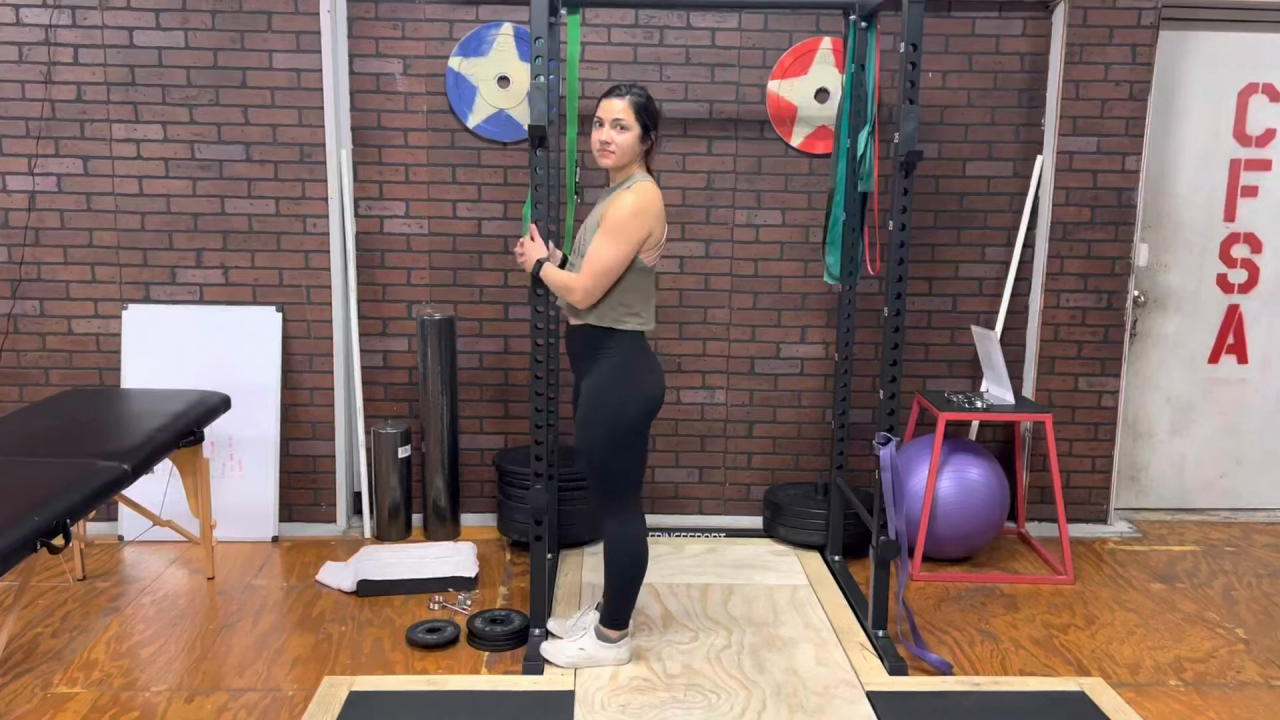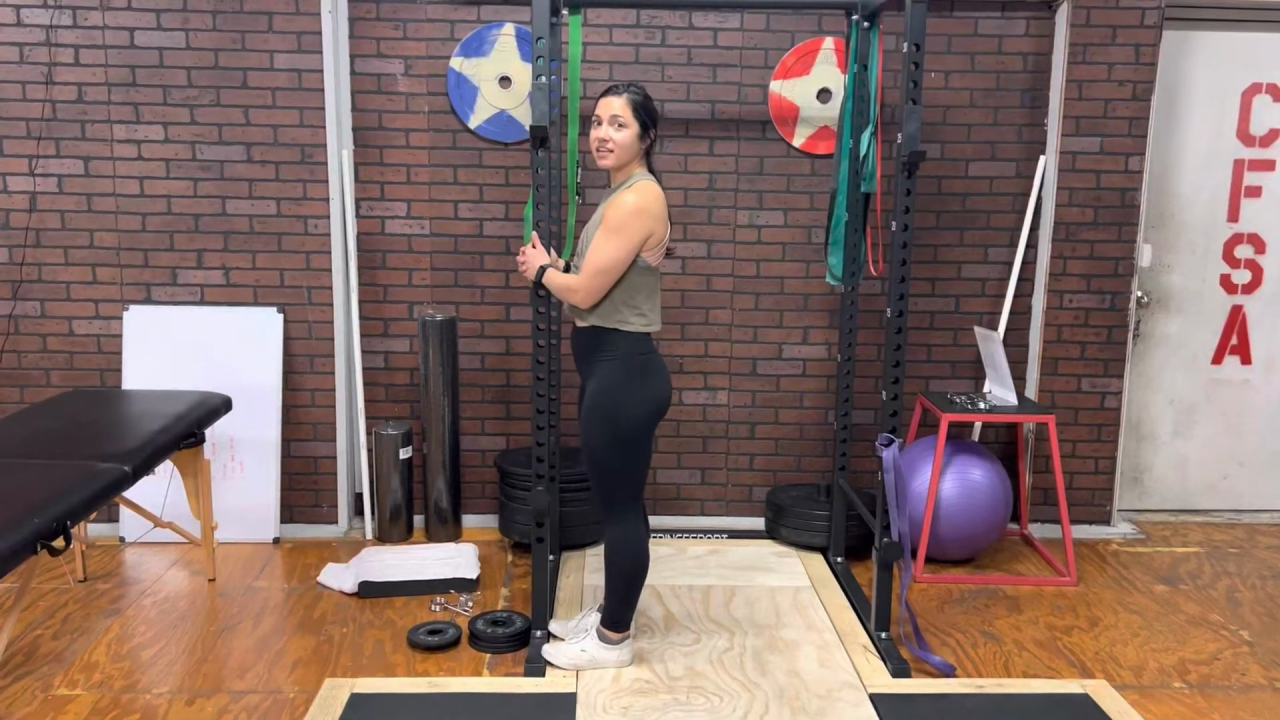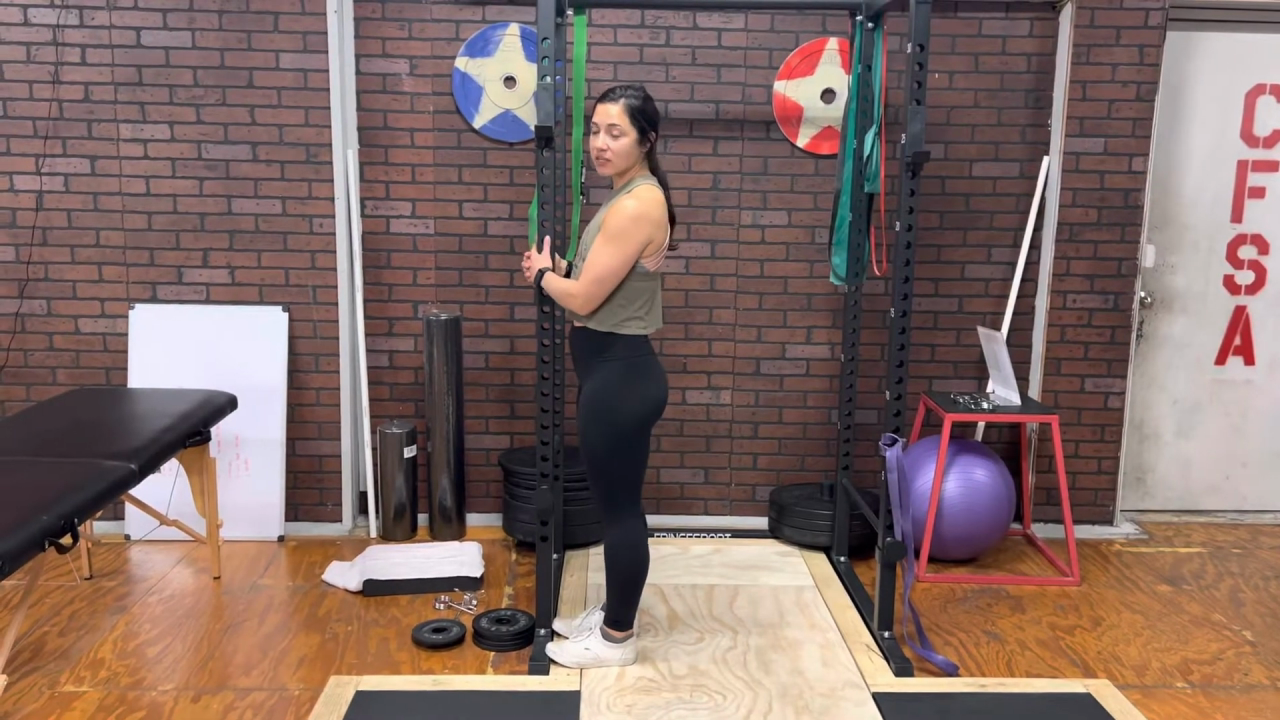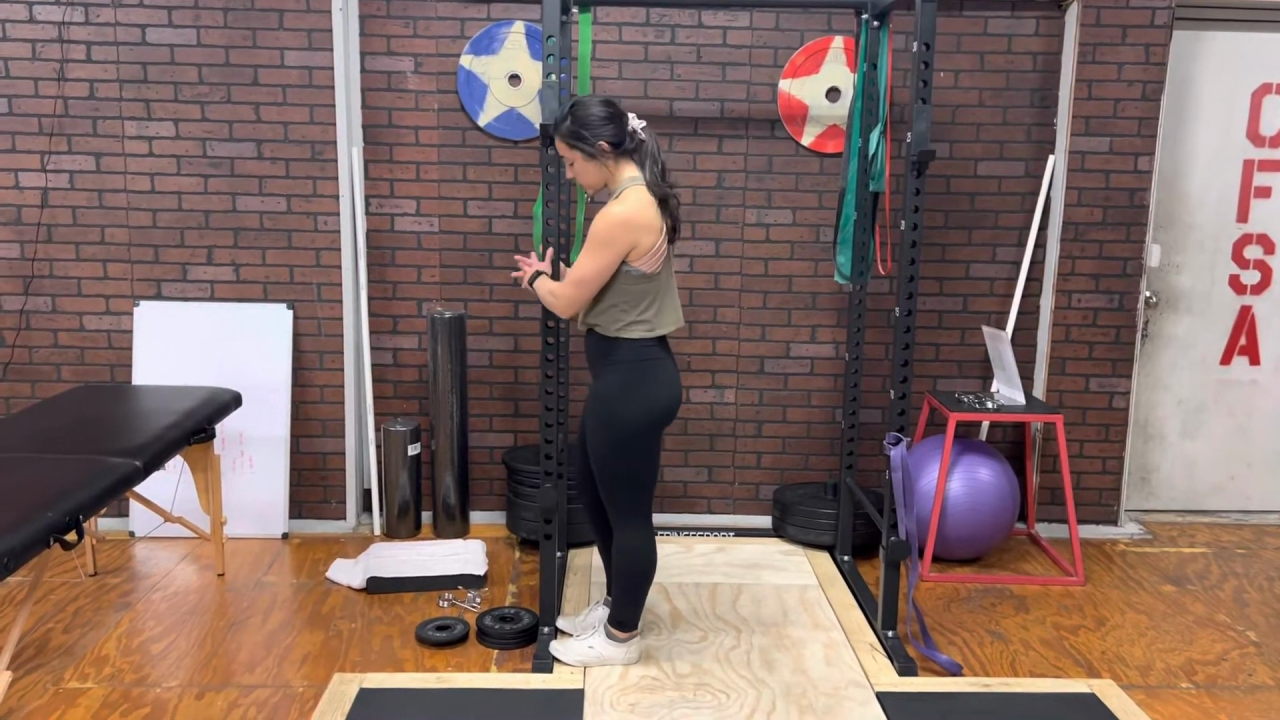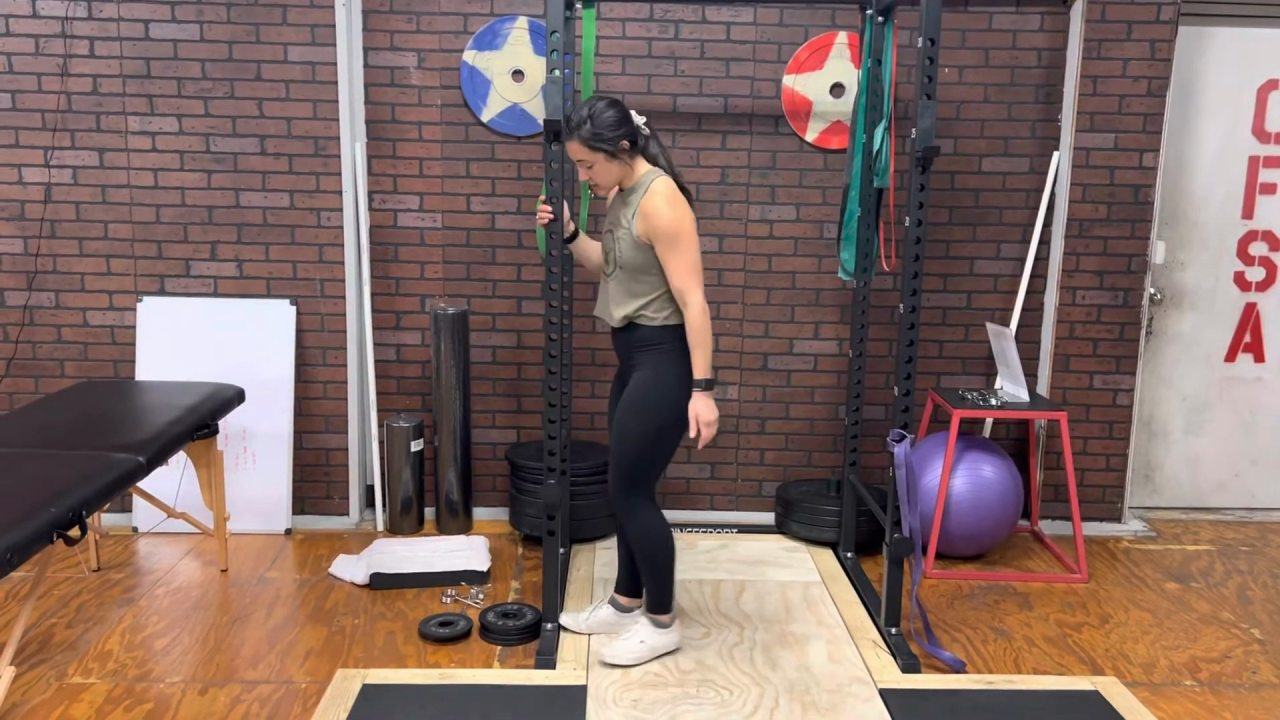
dt=0.7s
person 1, frame 1
left shoulder: (636, 200)
right shoulder: (618, 195)
left elbow: (584, 291)
left wrist: (540, 264)
right wrist: (553, 257)
left hip: (619, 370)
right hip: (603, 366)
left knee: (618, 504)
right knee: (610, 499)
left ankle: (612, 637)
right ankle: (609, 613)
person 1, frame 2
left shoulder: (637, 199)
right shoulder: (623, 195)
left elbow: (585, 292)
left wrist: (541, 269)
right wrist: (555, 264)
left hip: (625, 373)
right hip: (611, 369)
left knee: (620, 507)
right knee: (615, 502)
left ankle: (613, 639)
right ankle: (610, 614)
person 1, frame 3
left shoulder: (636, 207)
right shoulder: (629, 198)
left elbow: (582, 299)
left wrist: (544, 274)
right wrist: (558, 267)
left hip: (620, 376)
right hip: (611, 371)
left knee: (619, 509)
right knee: (614, 504)
left ankle: (617, 639)
right ankle: (613, 613)
person 1, frame 4
left shoulder: (622, 213)
right shoulder: (640, 197)
left elbow: (568, 303)
left wrist: (536, 278)
right wrist: (554, 274)
left hip: (632, 379)
right hip: (627, 371)
left knee: (627, 511)
right knee: (593, 490)
left ankle: (621, 636)
right ankle: (616, 604)
person 1, frame 5
left shoulder: (660, 201)
right shoulder: (622, 193)
left elbow: (693, 302)
left wrist: (701, 388)
right wrist: (568, 234)
left hip: (665, 360)
right hip: (633, 356)
left knee: (630, 492)
right knee: (627, 489)
left ankle: (662, 621)
right ankle: (627, 603)
